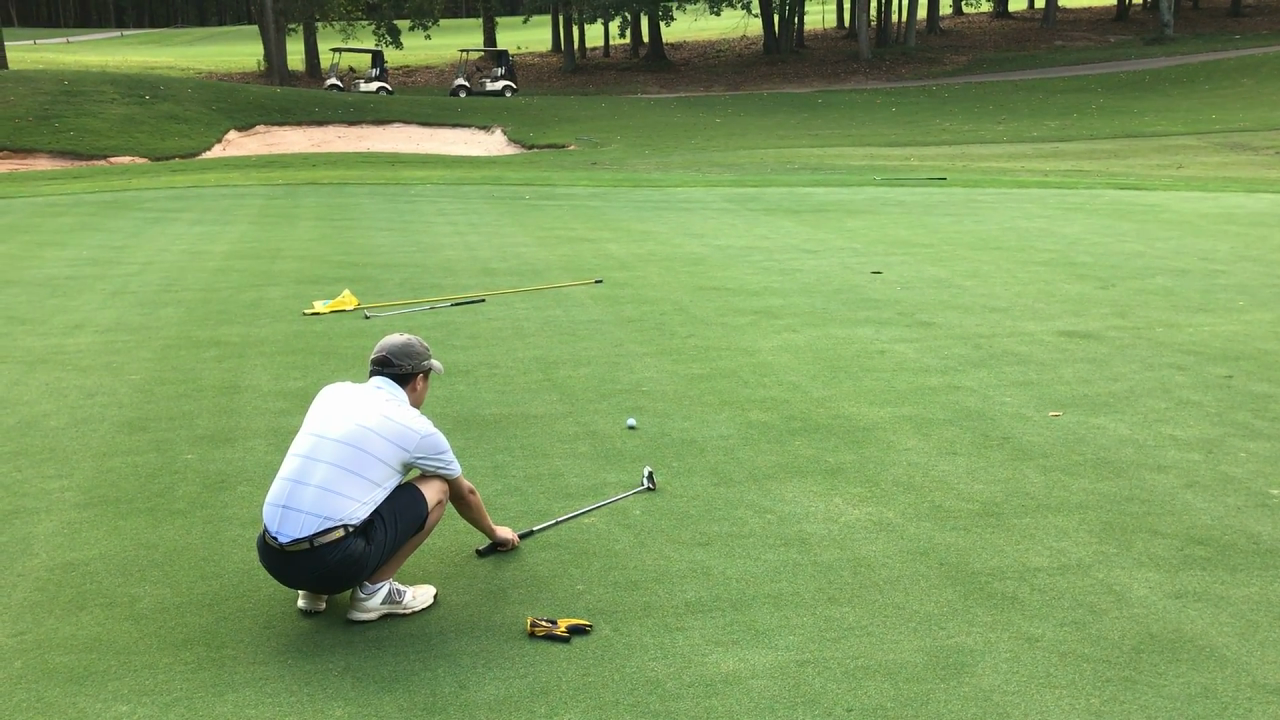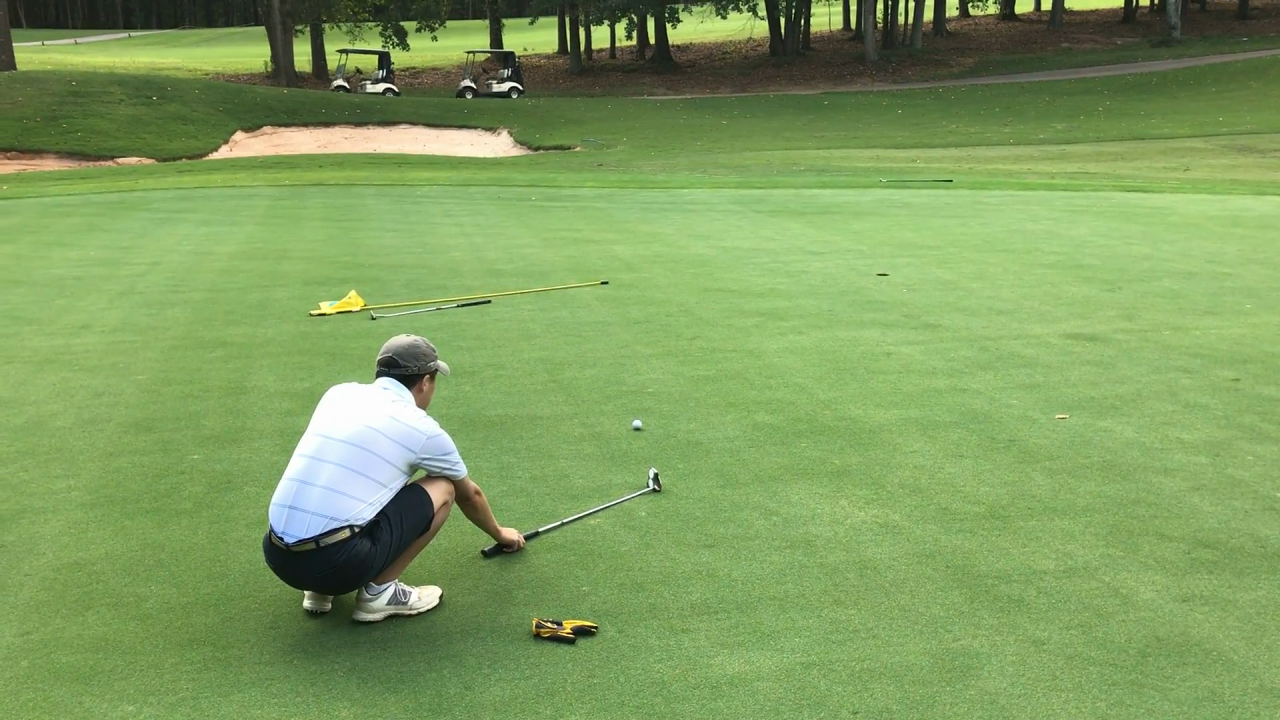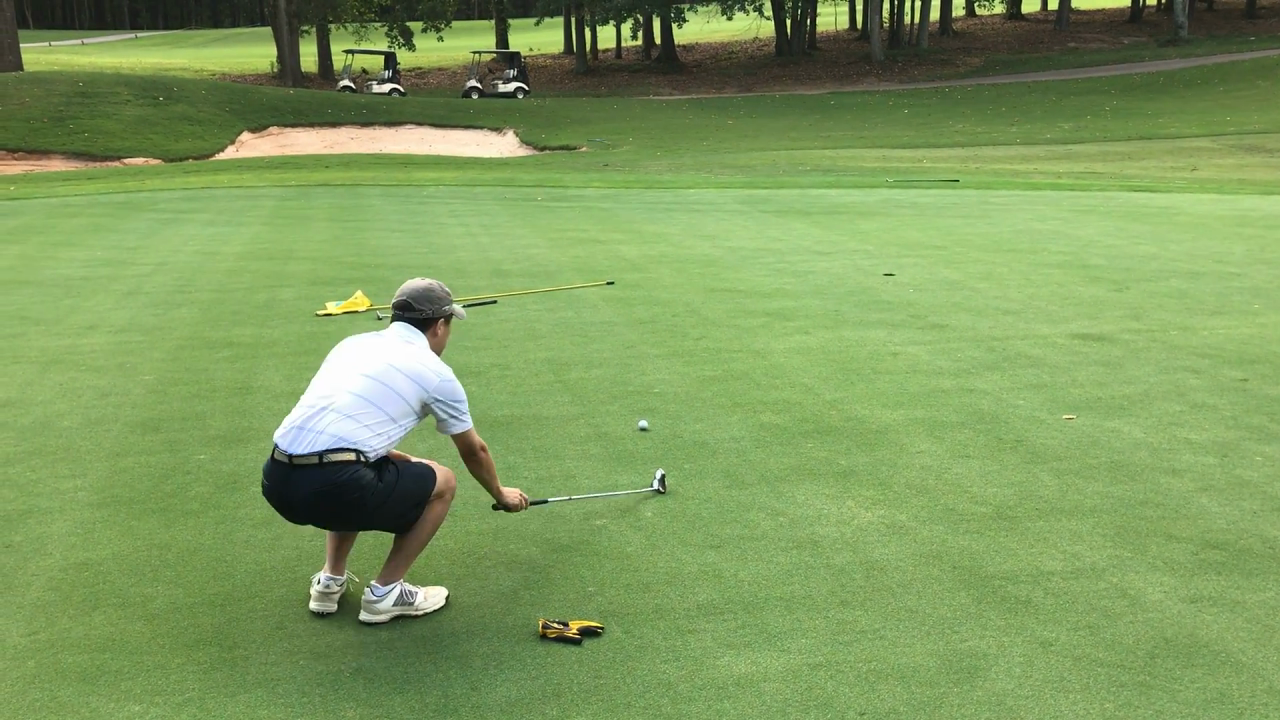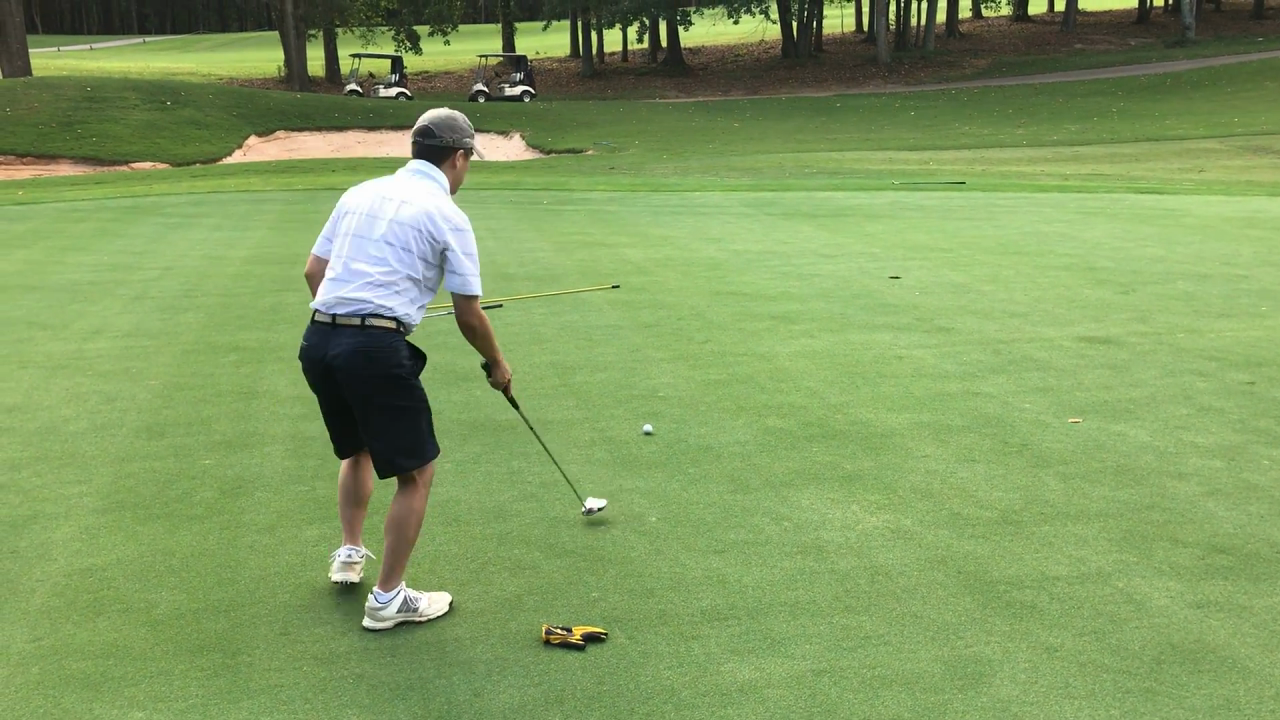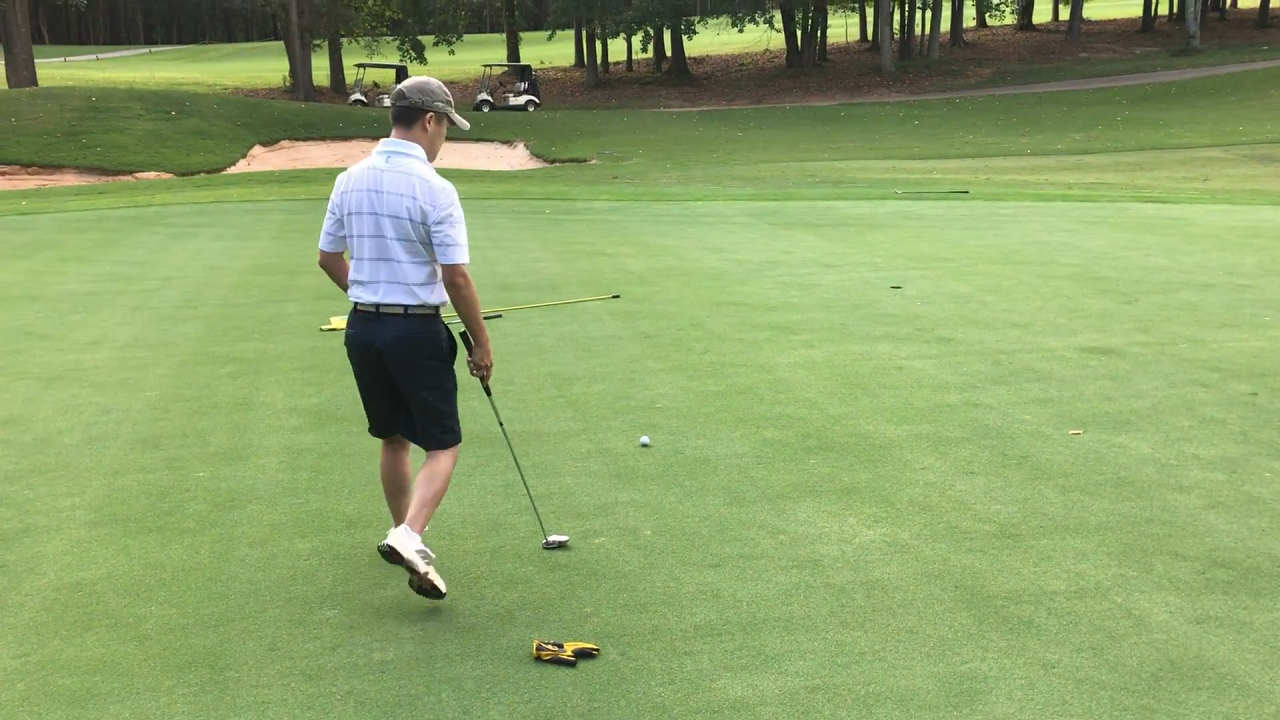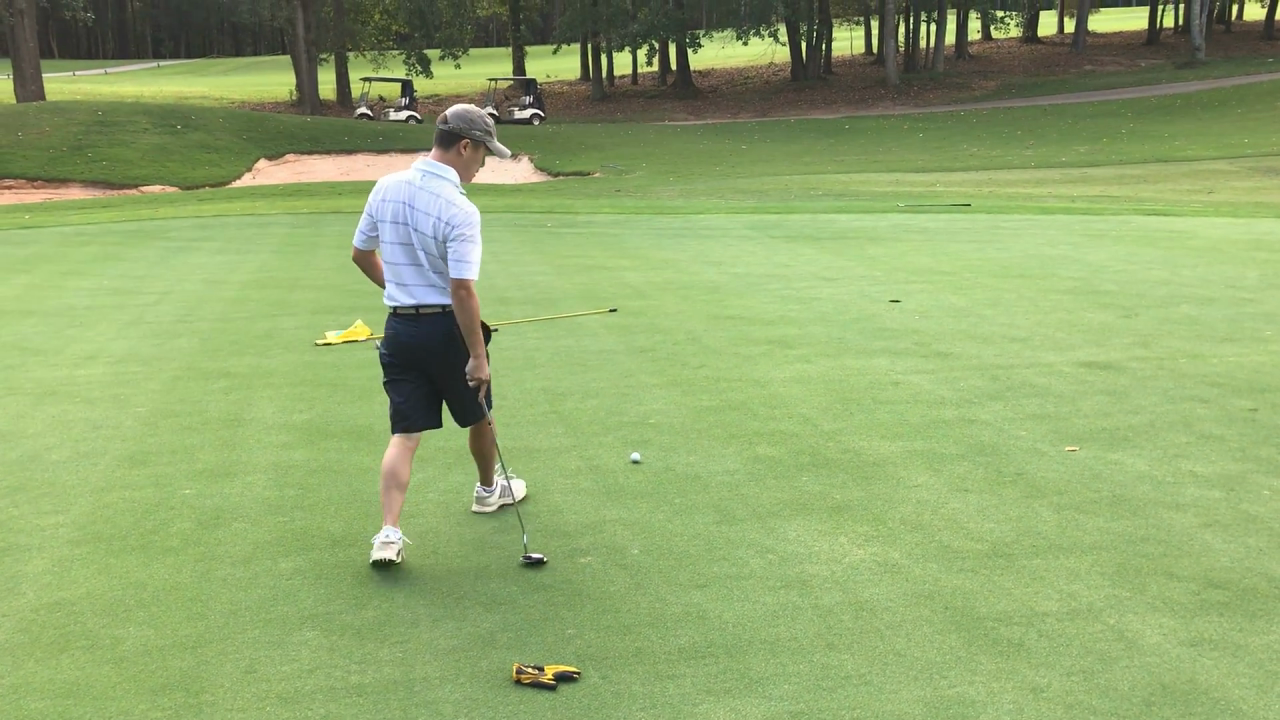
dt=0.4s
person 1, frame 1
left shoulder: (332, 393)
right shoulder: (416, 427)
right elbow: (464, 494)
right wrist: (494, 532)
left hip: (272, 555)
right hip: (331, 561)
right knee: (437, 488)
left ankle: (314, 589)
right ankle: (373, 592)
person 1, frame 2
left shoulder: (338, 393)
right shoulder: (422, 428)
right elbow: (469, 495)
right wrist: (500, 533)
left hip: (277, 555)
right hip: (335, 561)
right knee: (443, 489)
left ankle: (321, 588)
right ankle: (378, 592)
person 1, frame 3
left shoulder: (352, 343)
right shoulder: (434, 371)
right elbow: (474, 450)
left wrist: (393, 455)
right wrist: (501, 494)
left hip: (279, 481)
right hip: (330, 483)
right knee: (441, 483)
left ankle: (329, 581)
right ankle: (384, 593)
person 1, frame 4
left shoulder: (360, 193)
right shoulder: (448, 216)
left elbow: (314, 270)
right elbow: (468, 316)
right wrist: (498, 366)
left hip: (318, 340)
right hip: (377, 347)
left knee: (357, 452)
right knee: (416, 474)
left ankle: (350, 554)
right ankle: (387, 599)
person 1, frame 5
left shoulder: (348, 180)
right shoulder: (435, 190)
left elbow: (328, 258)
right elbow: (456, 278)
right wrist: (481, 341)
left hip: (361, 328)
right hip: (416, 330)
left knee: (392, 441)
right knee: (442, 446)
left ankle: (401, 532)
right ankle: (409, 536)
person 1, frame 6
left shoulder: (385, 188)
right shoulder: (459, 210)
left elbow: (361, 253)
right elbow: (462, 290)
right wrist: (479, 357)
left hip: (400, 328)
right hip: (447, 327)
left knee: (405, 434)
right knee: (476, 416)
left ankle: (389, 532)
right ankle: (489, 489)
